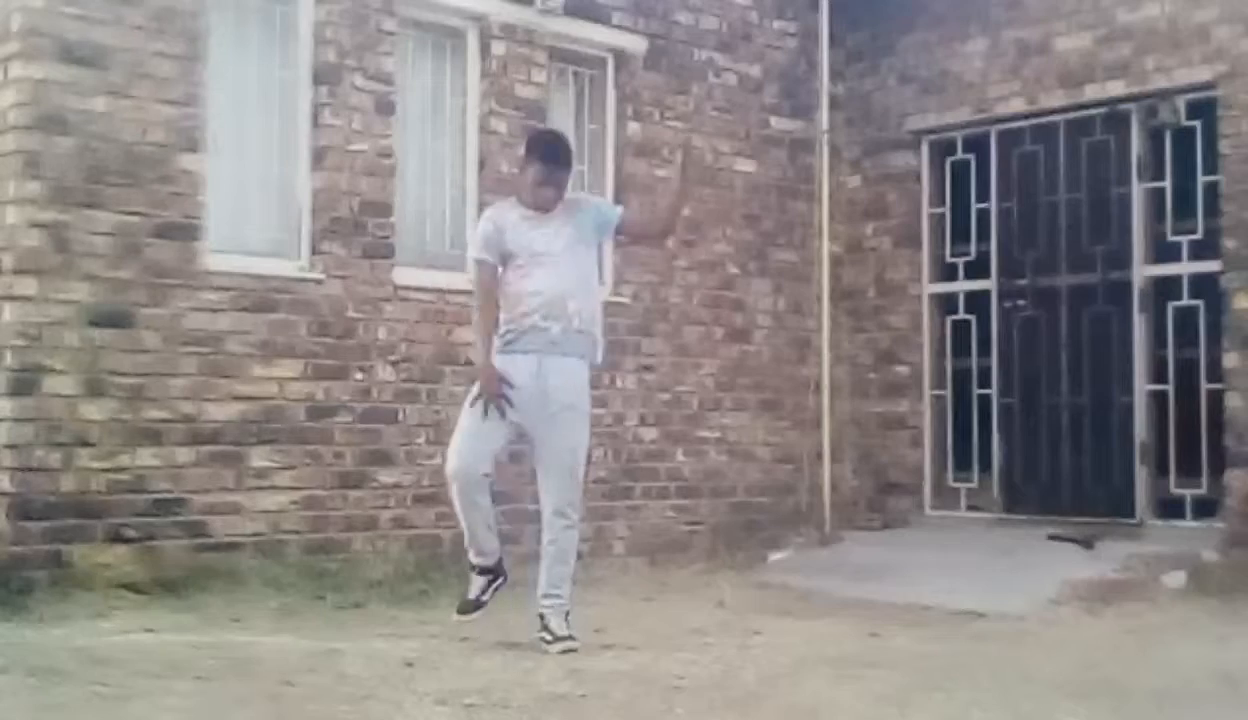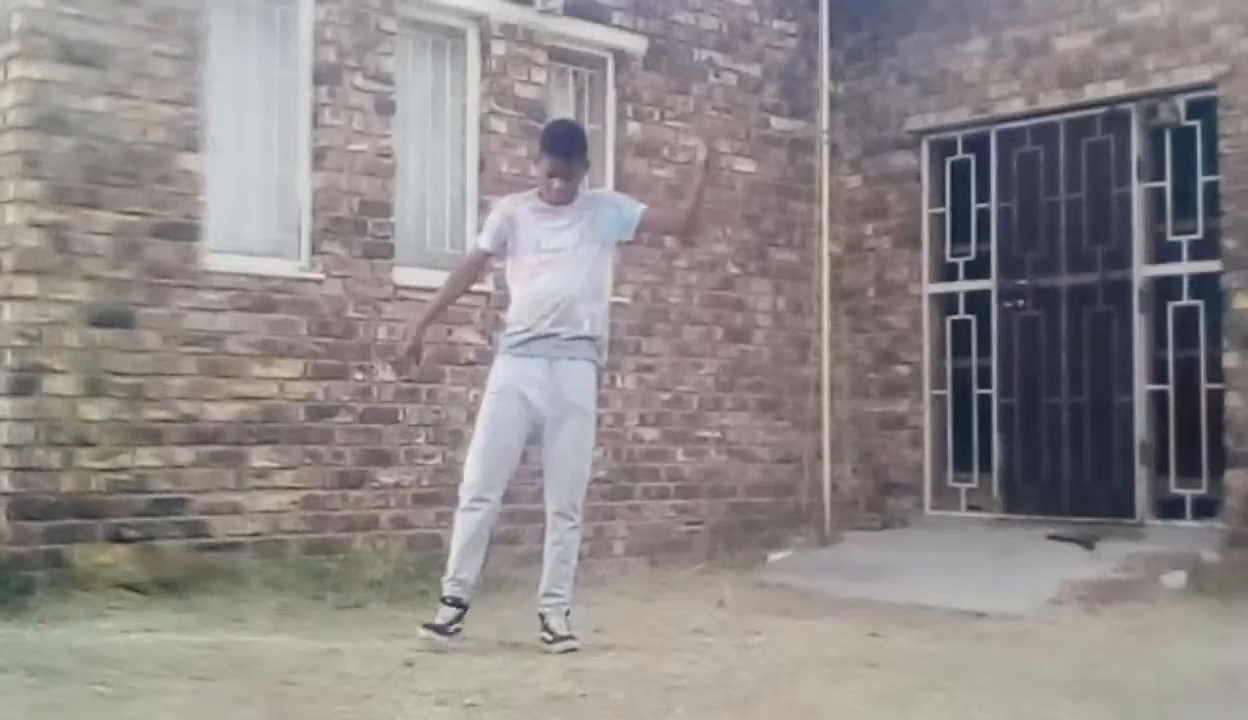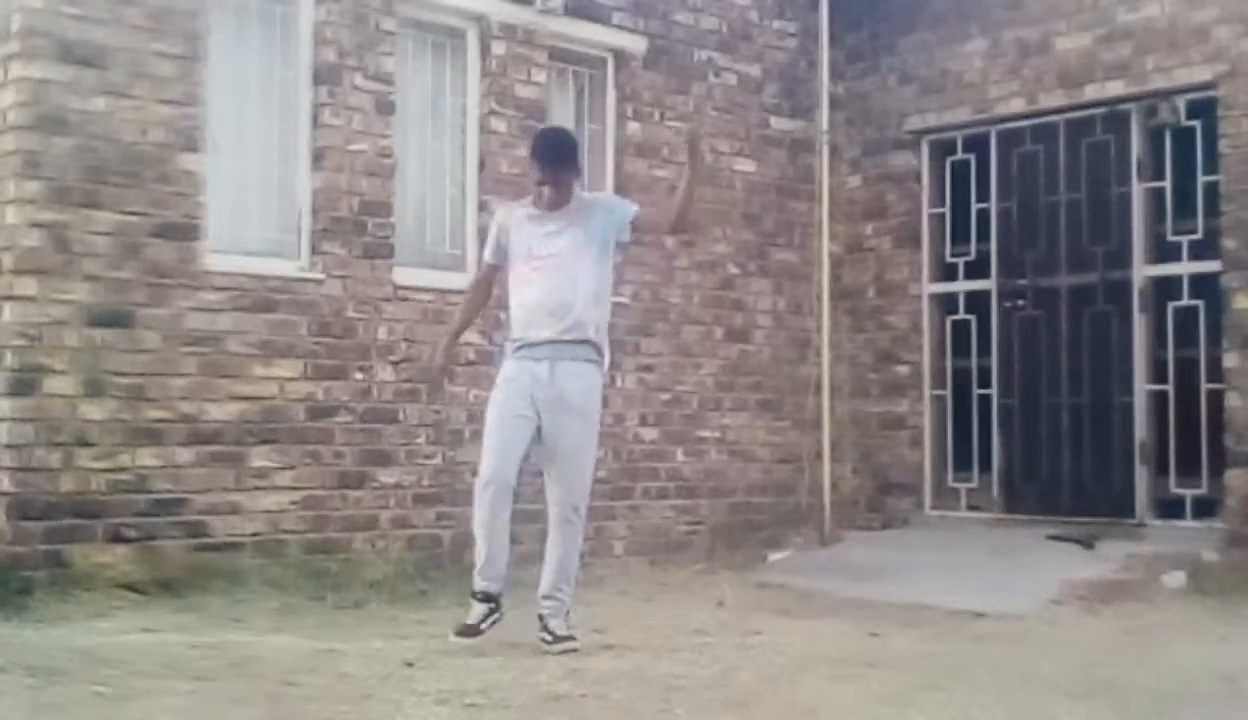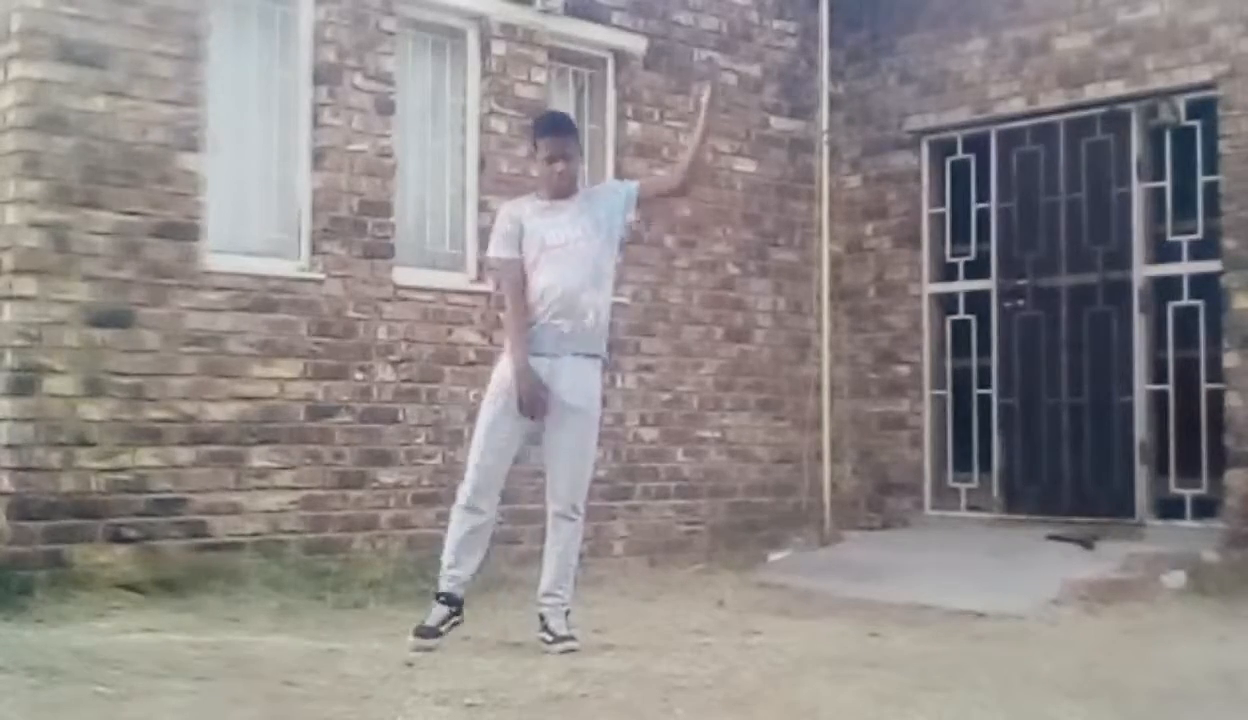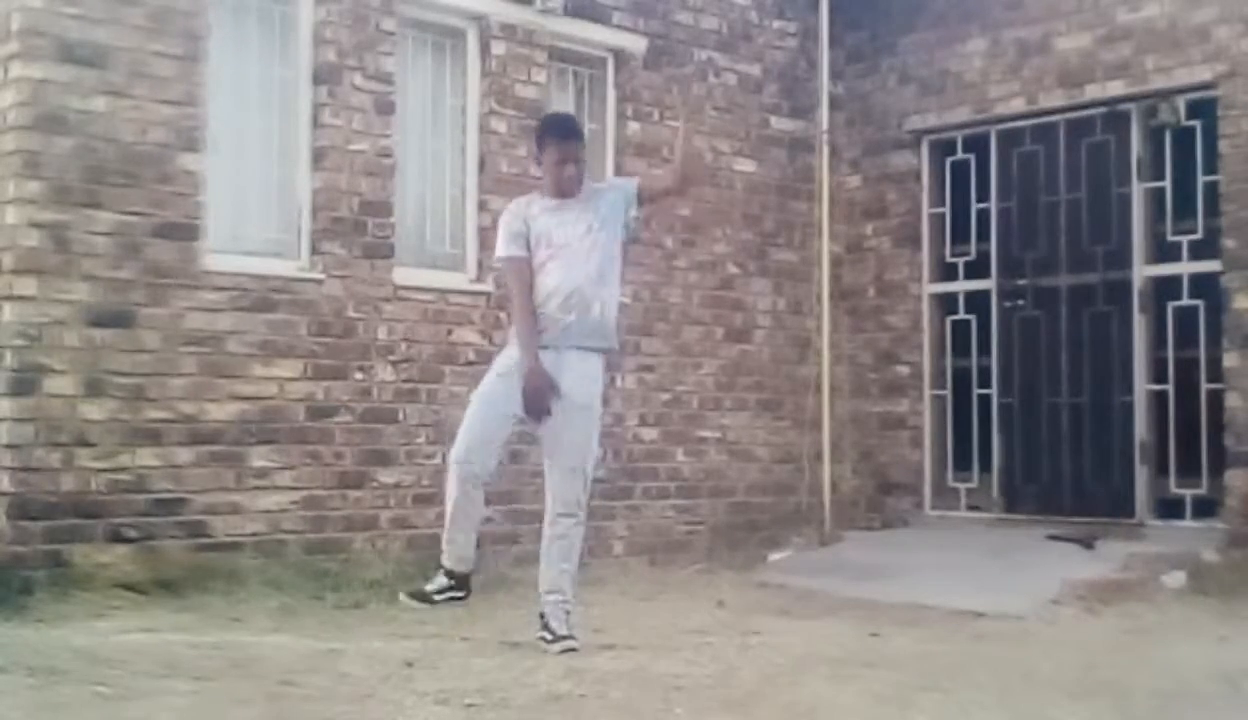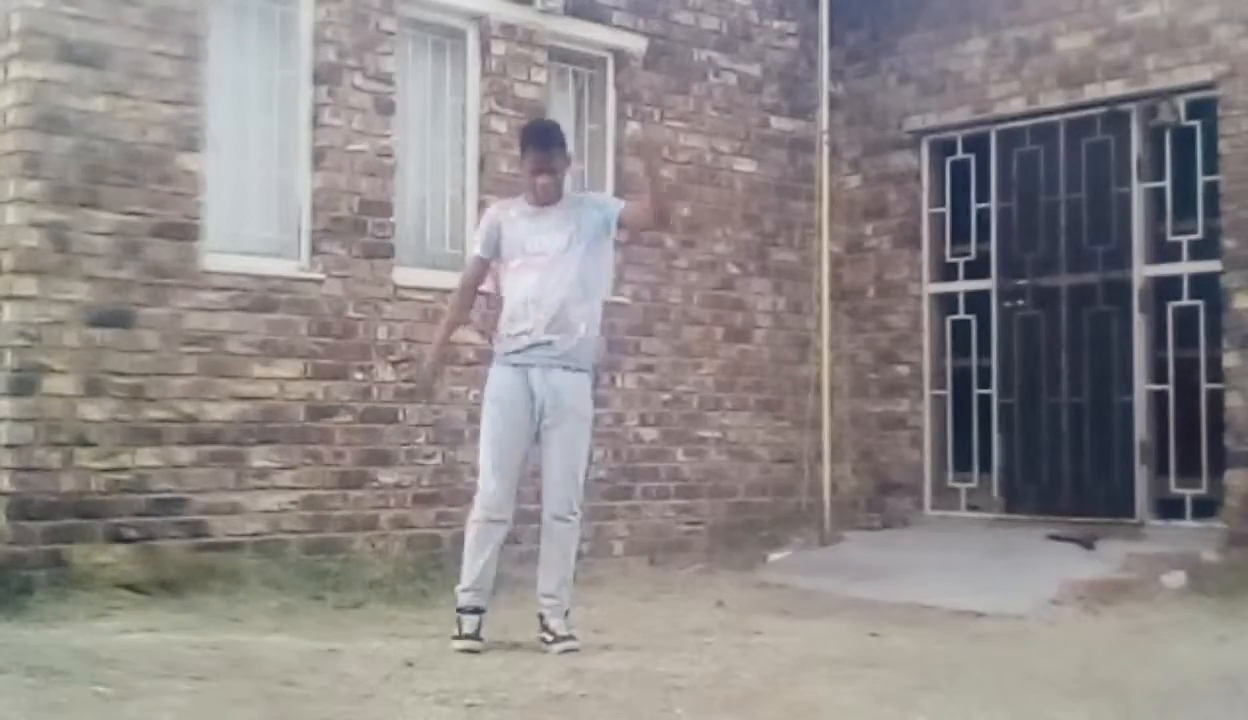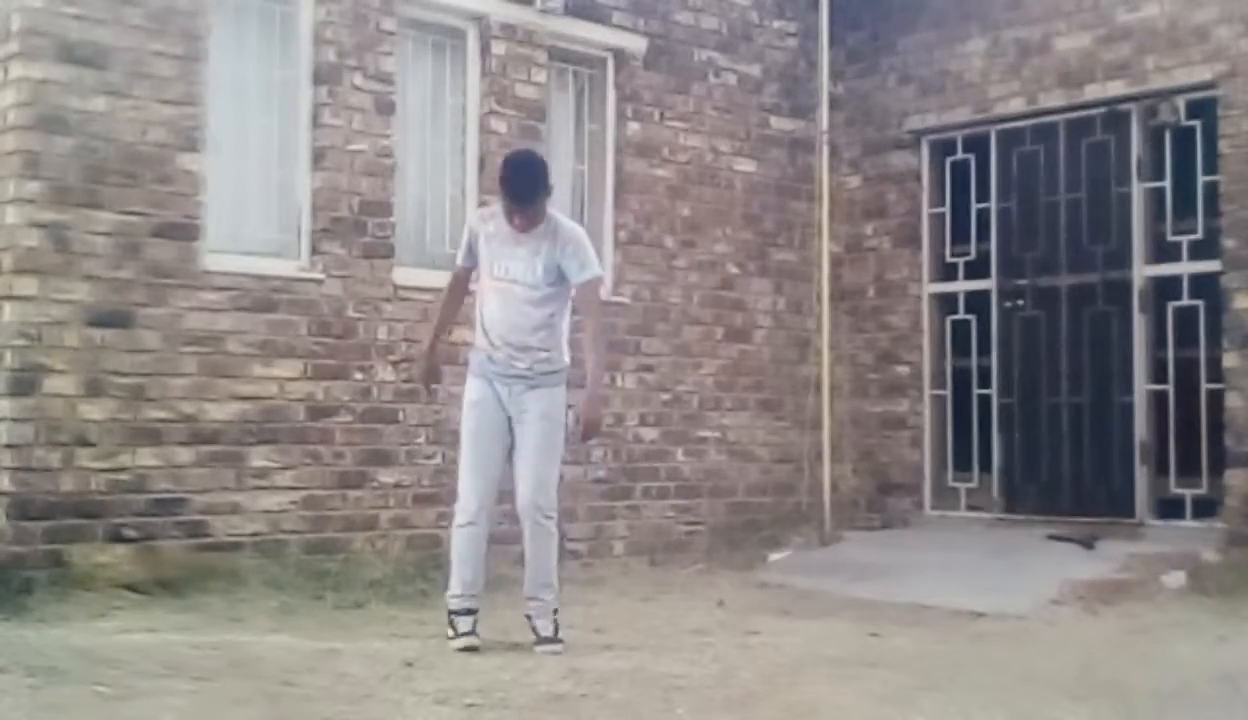
dt=0.5s
person 1, frame 1
left shoulder: (588, 212)
right shoulder: (497, 220)
left elbow: (657, 231)
right elbow: (487, 294)
left wrist: (684, 178)
right wrist: (483, 359)
left hip: (568, 365)
right hip: (511, 361)
left knee: (562, 498)
right knee: (464, 465)
left ankle: (553, 610)
right ankle: (487, 562)
person 1, frame 2
left shoulder: (608, 209)
right shoulder: (511, 211)
left elbow: (679, 225)
right elbow: (469, 269)
left wrist: (702, 174)
right wrist: (421, 324)
left hip: (575, 368)
right hip: (516, 363)
left knee: (567, 500)
right knee: (480, 484)
left ankle: (554, 611)
right ankle: (455, 596)
person 1, frame 3
left shoulder: (604, 212)
right shoulder: (509, 218)
left elbow: (672, 223)
right elbow: (483, 285)
left wrist: (690, 168)
right wrist: (449, 340)
left hip: (579, 368)
right hip: (521, 365)
left knee: (569, 500)
right knee: (494, 476)
left ankle: (554, 611)
right ankle: (488, 593)
person 1, frame 4
left shoulder: (609, 201)
right shoulder: (514, 215)
left elbow: (678, 182)
right elbow: (513, 297)
left wrist: (703, 118)
right wrist: (521, 368)
left hip: (580, 368)
right hip: (523, 363)
left knee: (567, 500)
right knee: (479, 484)
left ankle: (554, 612)
right ankle: (449, 596)
person 1, frame 5
left shoulder: (612, 198)
right shoulder: (519, 215)
left elbow: (679, 180)
right elbow: (520, 294)
left wrist: (684, 118)
right wrist: (531, 364)
left hip: (582, 360)
right hip: (525, 354)
left knee: (568, 494)
right knee: (467, 457)
left ankle: (554, 611)
right ankle: (455, 571)
person 1, frame 6
left shoulder: (594, 210)
right shoulder: (500, 216)
left elbow: (650, 218)
right elbow: (468, 285)
left wrist: (650, 166)
right wrist: (436, 347)
left hip: (569, 370)
right hip: (510, 365)
left knee: (563, 501)
right knee: (494, 494)
left ankle: (553, 613)
right ankle: (471, 609)
person 1, frame 7
left shoulder: (569, 239)
right shoulder: (481, 225)
left elbow: (592, 317)
right elbow: (458, 287)
left wrist: (593, 392)
right wrist: (432, 349)
left hip: (542, 385)
right hip: (486, 379)
left knee: (536, 502)
right knee: (474, 500)
left ankle: (543, 612)
right ankle: (463, 610)
